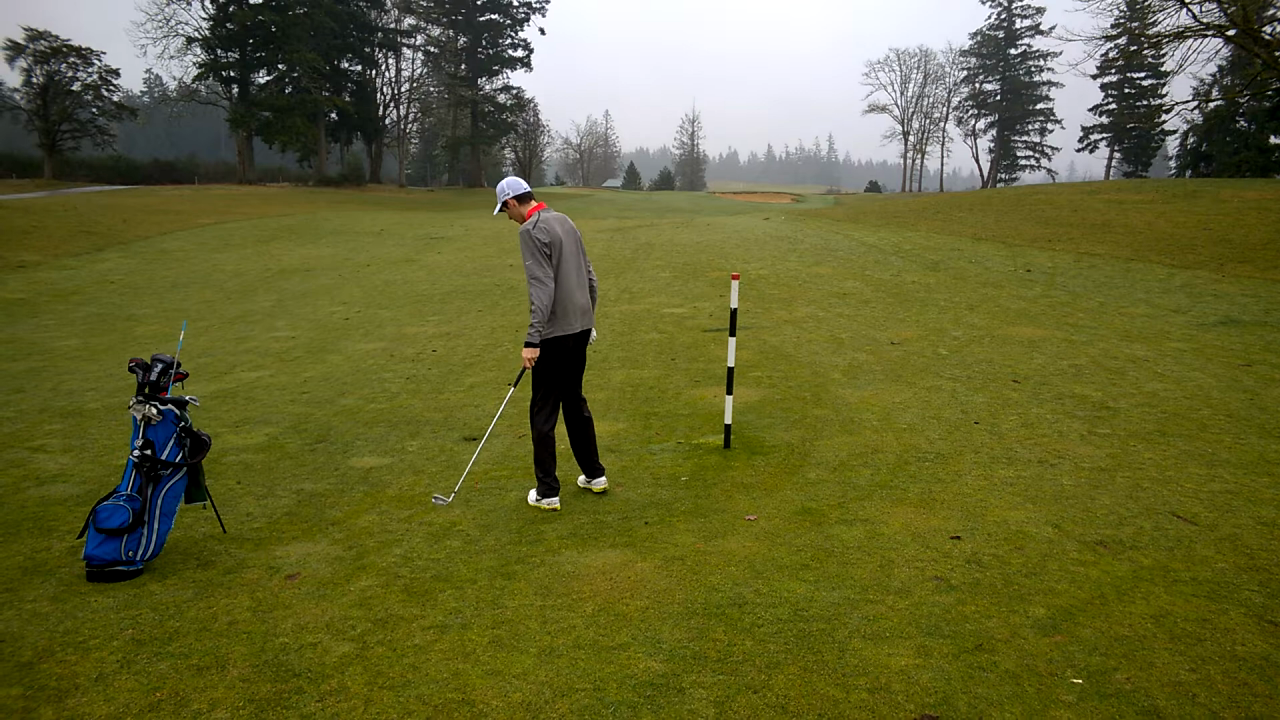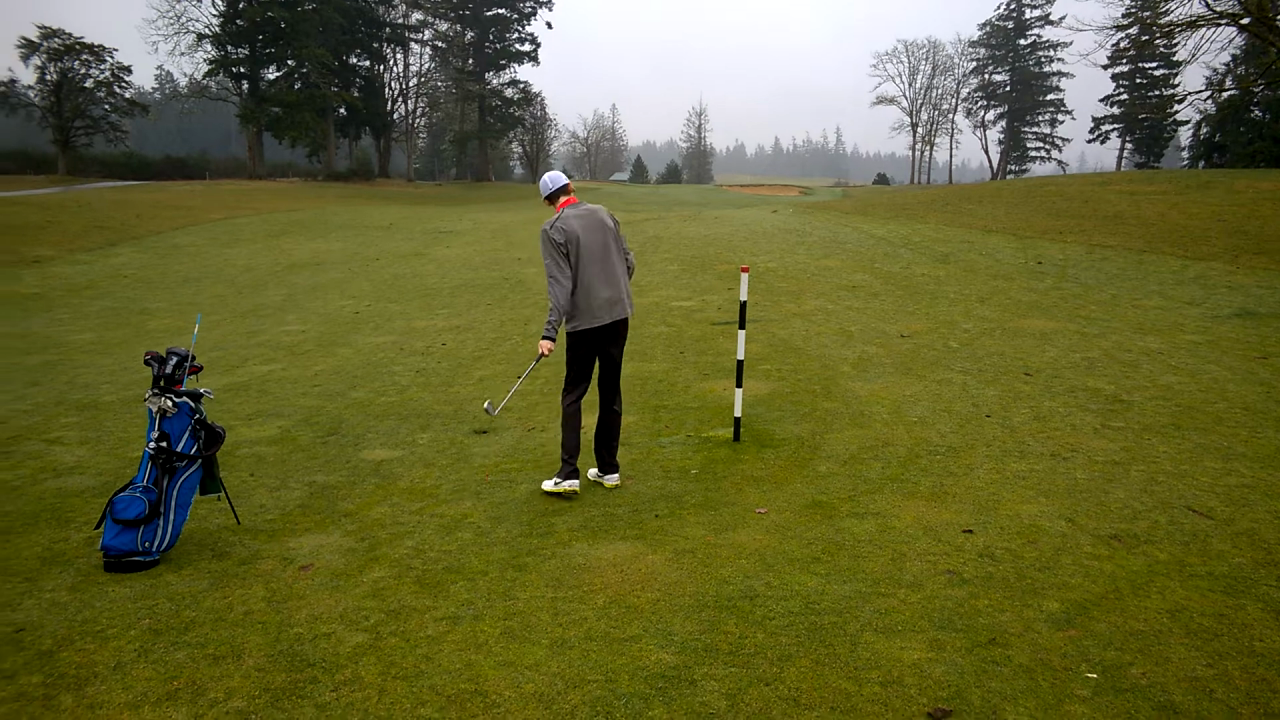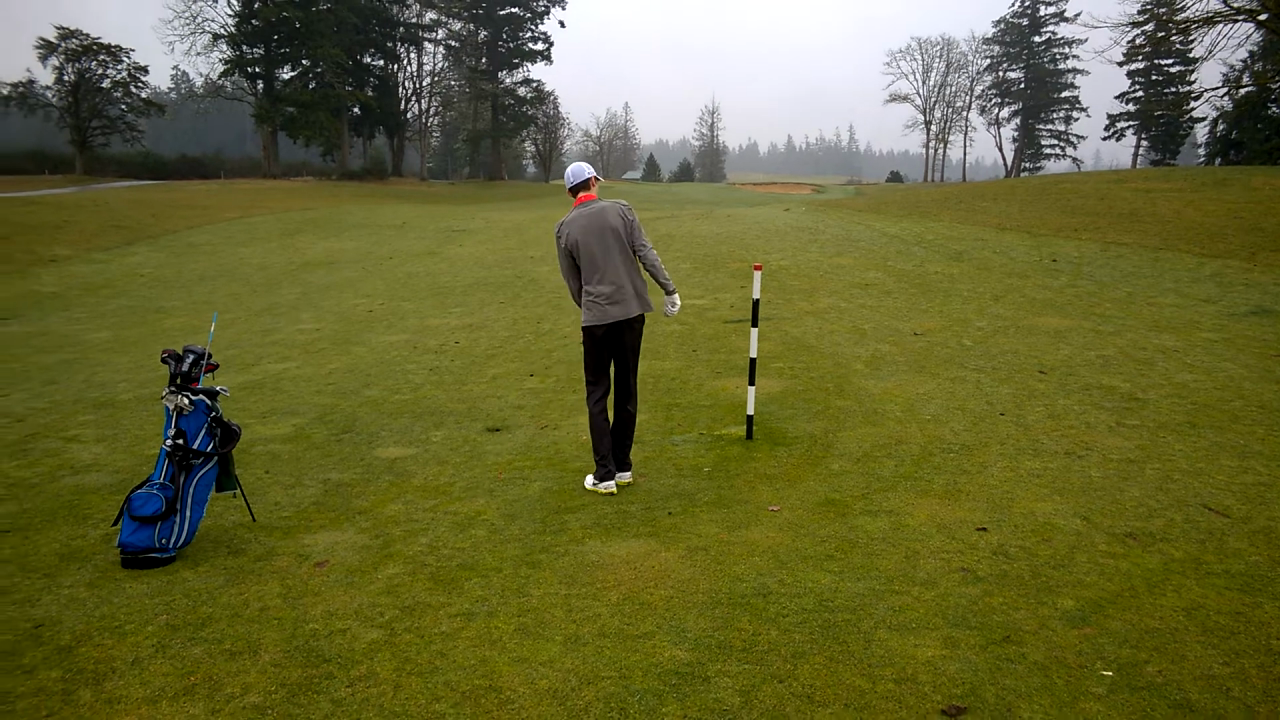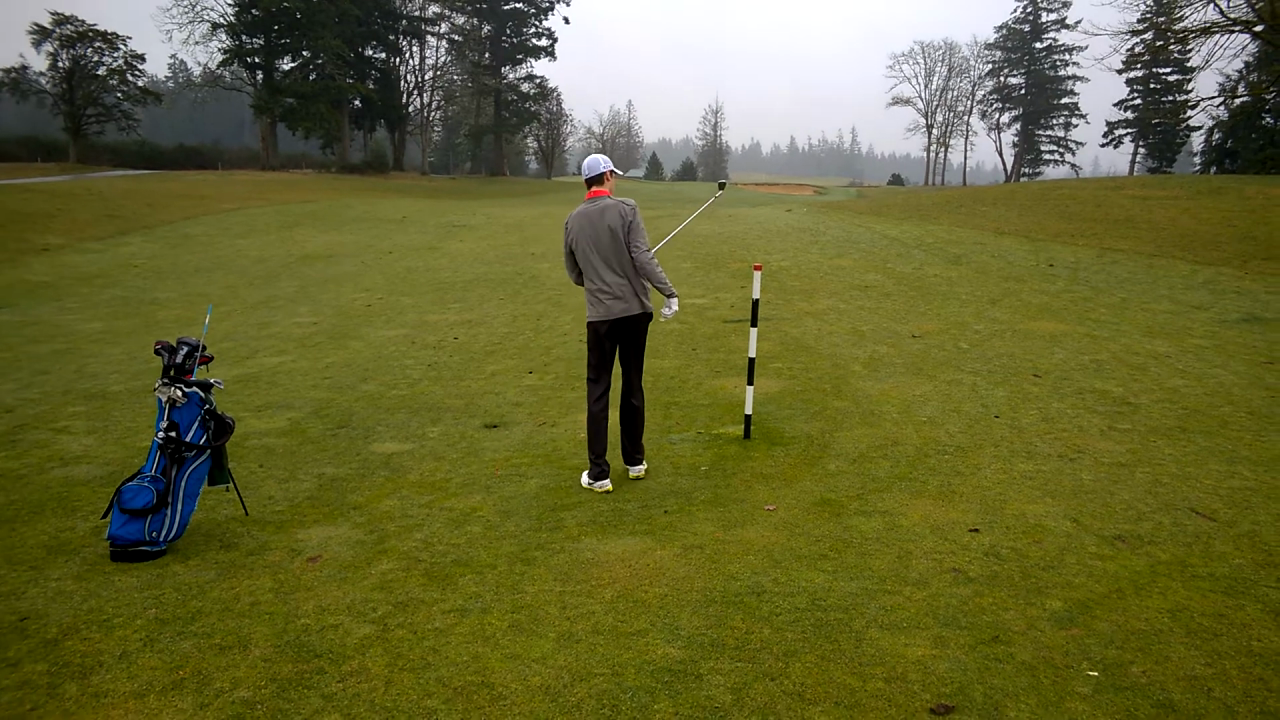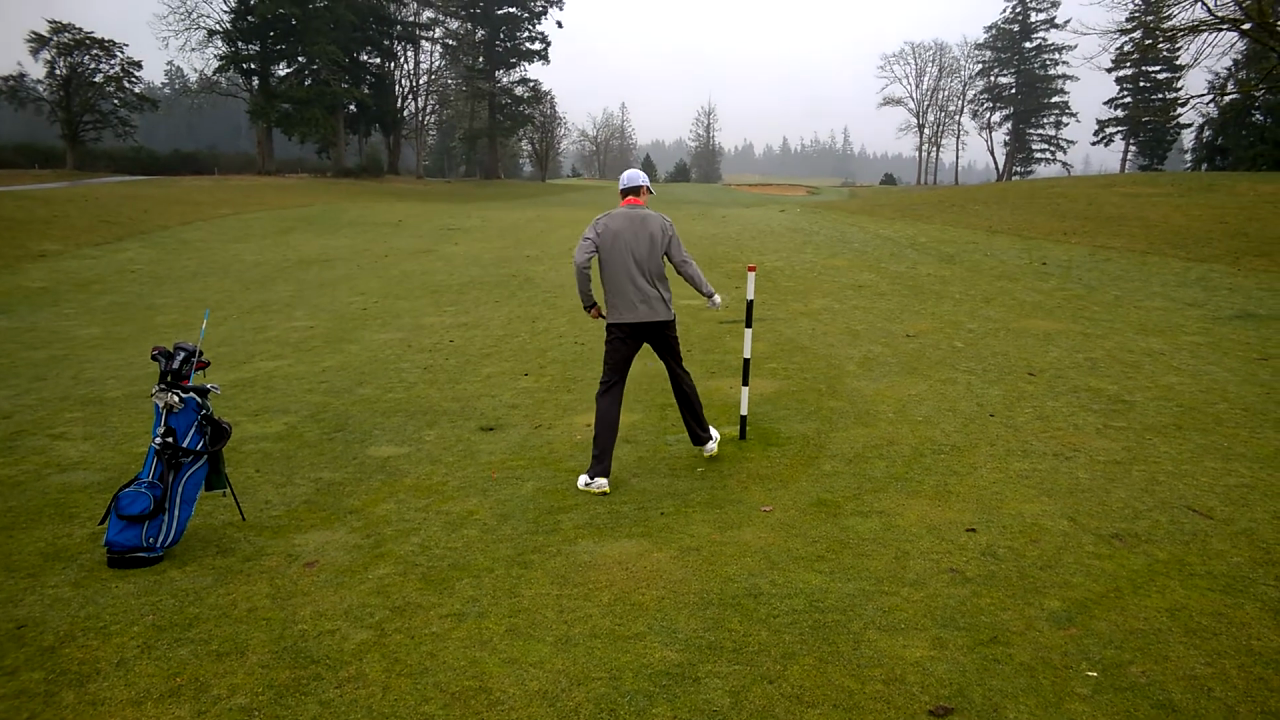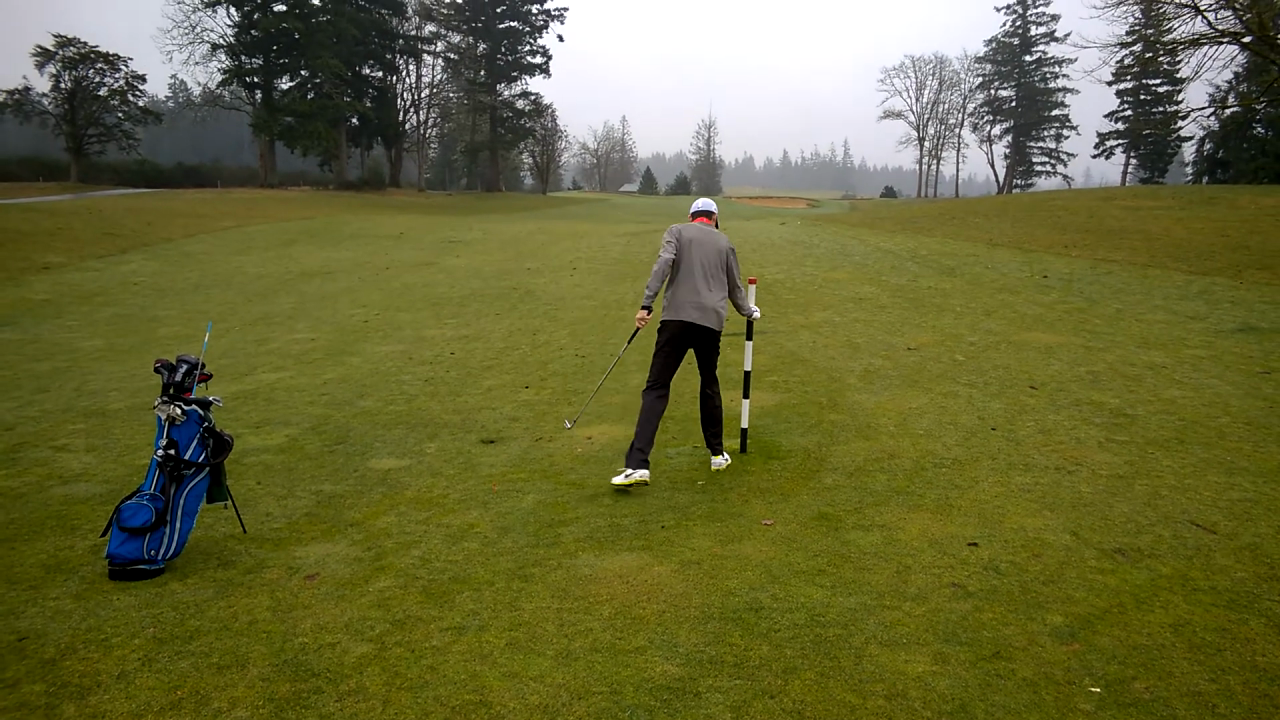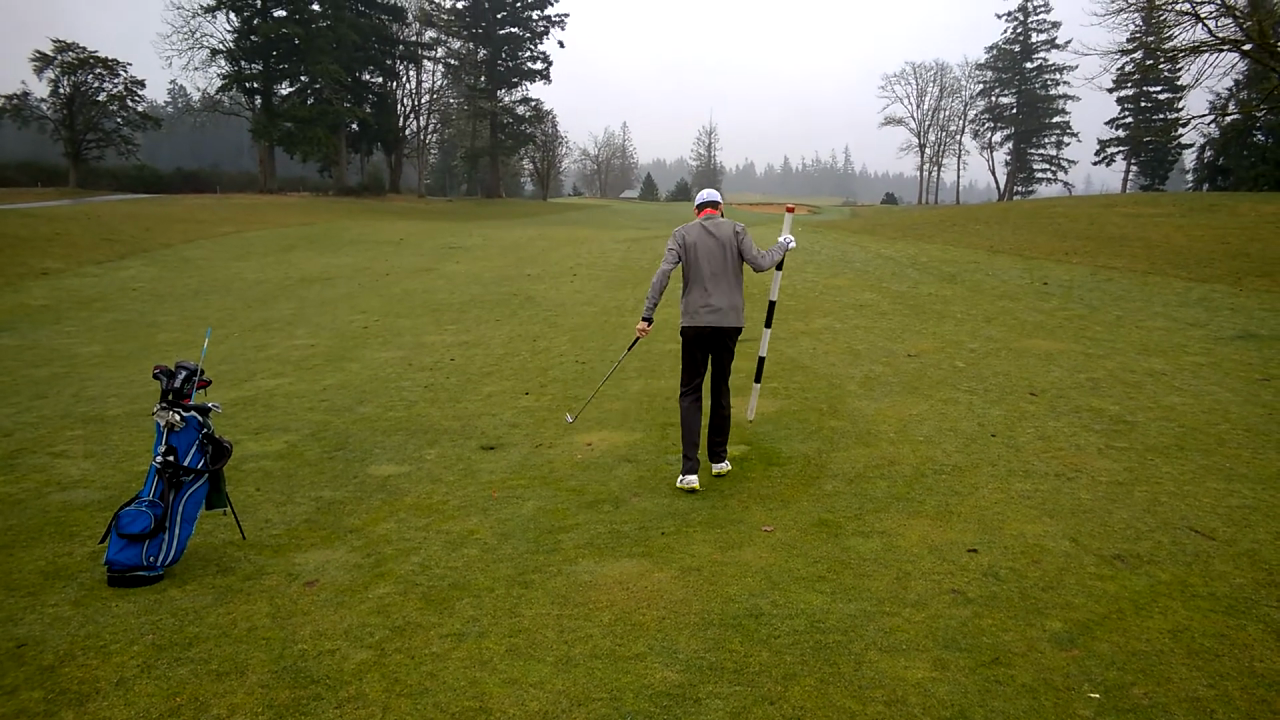
dt=0.4s
person 1, frame 1
left shoulder: (531, 231)
right shoulder: (564, 221)
left elbow: (542, 289)
right elbow: (589, 276)
left wrist: (532, 339)
right wrist: (589, 318)
left hip: (556, 331)
right hip: (579, 326)
left knee: (544, 410)
right knee: (574, 400)
left ankle: (547, 490)
right ankle: (594, 473)
person 1, frame 2
left shoulder: (553, 229)
right shoulder: (603, 213)
left elbow: (560, 284)
right elbow: (628, 261)
left wrist: (550, 332)
left hip: (584, 322)
right hip: (618, 315)
left knee: (573, 395)
right knee: (610, 392)
left ankle: (569, 473)
right ankle: (608, 468)
person 1, frame 3
left shoulder: (564, 228)
right shoulder: (620, 209)
left elbow: (574, 282)
right elbow: (646, 254)
right wrist: (670, 290)
left hip: (596, 318)
right hip: (631, 312)
left knee: (597, 395)
right knee: (626, 390)
left ankle: (605, 474)
right ankle: (622, 466)
person 1, frame 4
left shoulder: (572, 221)
right shoulder: (625, 208)
right elbow: (642, 256)
right wrist: (669, 293)
left hip: (599, 314)
right hip: (634, 309)
left knee: (598, 391)
right knee: (632, 385)
left ankle: (599, 473)
right ankle: (634, 460)
person 1, frame 5
left shoulder: (603, 223)
right shoulder: (660, 222)
left elbow: (581, 262)
right elbow: (684, 264)
left wrist: (589, 303)
right wrist: (710, 294)
left hip: (621, 319)
right hip: (660, 316)
left knee: (610, 392)
right knee: (678, 374)
left ankle: (598, 474)
right ankle: (704, 438)
person 1, frame 6
left shoulder: (677, 231)
right shoulder: (724, 242)
left elbow: (664, 263)
right elbow: (735, 288)
left wrist: (646, 305)
right wrist: (748, 311)
left hip: (677, 320)
right hip: (711, 323)
left knee: (656, 390)
right knee: (709, 385)
left ankle: (637, 465)
right ankle: (716, 453)
person 1, frame 7
left shoulder: (683, 233)
right shoulder: (735, 229)
left elbow: (664, 271)
right elbow: (759, 263)
left wrist: (647, 315)
right wrist: (782, 245)
left hip: (695, 323)
right hip: (729, 322)
left knee: (691, 393)
right knee: (720, 389)
left ankle: (690, 470)
right ankle: (718, 458)
